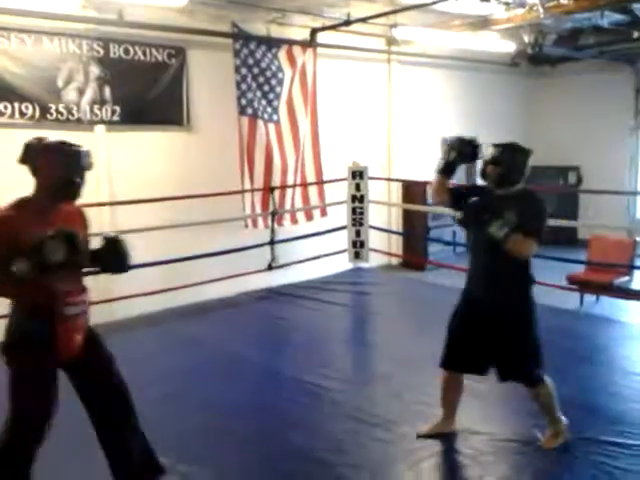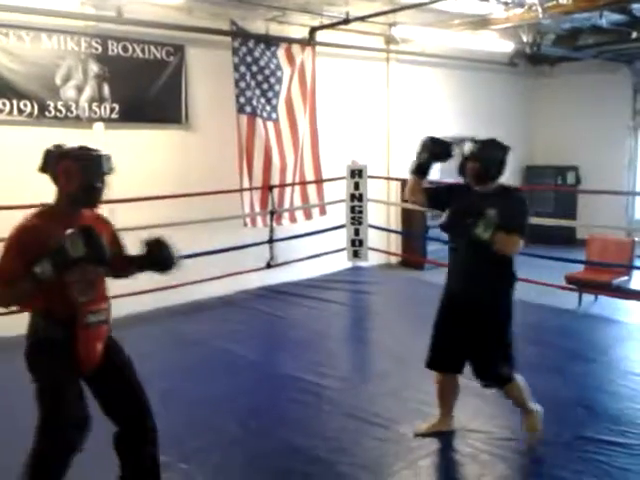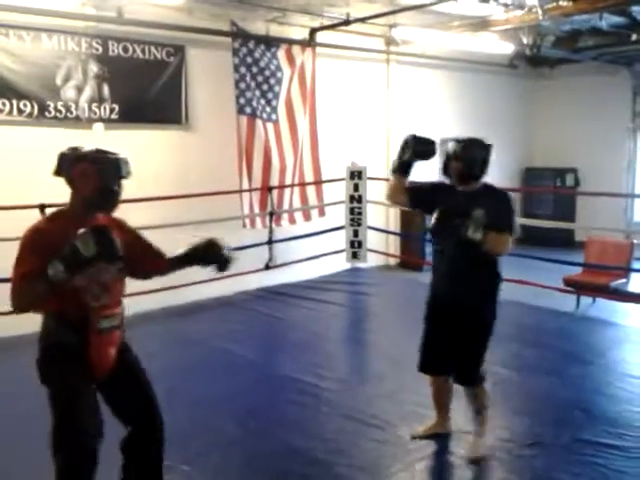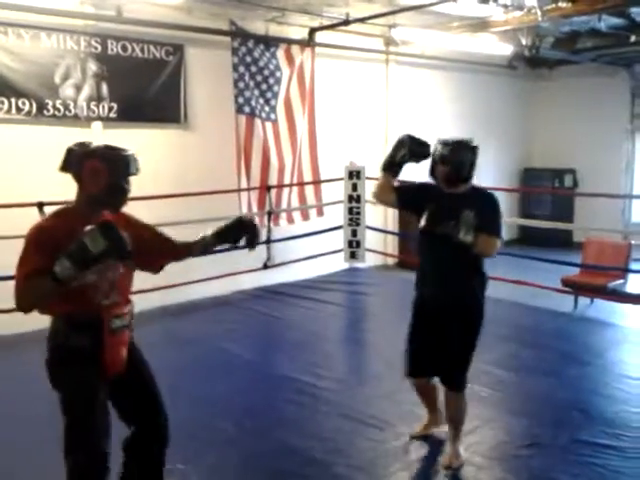
dt=0.1s
person 1, frame 1
left shoulder: (75, 215)
left wrist: (104, 257)
right wrist: (31, 264)
left hip: (76, 328)
right hip: (34, 333)
left knee: (117, 406)
right knee: (29, 425)
person 1, frame 2
left shoulder: (99, 225)
right shoulder: (31, 231)
left elbow: (117, 266)
left wrist: (148, 260)
right wrist: (52, 266)
left hip: (97, 338)
right hip: (55, 343)
left knee: (138, 419)
right knee: (67, 429)
person 1, frame 3
left shoulder: (114, 227)
right shoulder: (44, 234)
left elbow: (151, 266)
right elbow: (21, 301)
left wrist: (193, 256)
right wrist: (64, 268)
left hip: (110, 342)
right hip: (68, 350)
left knee: (148, 426)
right knee: (80, 440)
person 1, frame 4
left shoulder: (121, 224)
right shoulder: (48, 231)
left elbow: (173, 251)
right elbow: (25, 300)
left wrist: (221, 236)
right wrist: (72, 264)
left hip: (119, 344)
right hip: (77, 350)
left knee: (153, 426)
right knee: (90, 445)
person 2, frame 1
left shoulder: (530, 204)
right shoulder: (482, 195)
left elbow: (525, 250)
right elbow: (438, 195)
left wrist: (490, 226)
right wrist: (450, 163)
left hip: (511, 300)
right hip: (476, 293)
left knee: (527, 372)
right knee: (453, 362)
left ankle: (557, 423)
right ankle: (447, 421)
person 2, frame 2
left shoulder: (511, 200)
right shoulder: (457, 193)
left elbow: (511, 246)
right elbow: (412, 195)
left wrist: (475, 227)
right wrist: (422, 163)
left hip: (491, 297)
right hip: (456, 292)
left knee: (494, 371)
right knee: (443, 362)
left ankle: (530, 411)
right ankle: (445, 418)
person 2, frame 3
left shoulder: (496, 199)
right shoulder: (441, 192)
left elbow: (501, 246)
right elbow: (395, 195)
left wrist: (467, 227)
right wrist: (404, 162)
left hip: (476, 298)
right hip: (442, 293)
left knee: (466, 372)
right knee: (435, 365)
left ankle: (480, 428)
right ankle: (442, 420)
person 2, frame 4
left shoulder: (483, 201)
right shoulder: (425, 193)
left elbow: (491, 247)
right elbow: (381, 195)
left wrist: (457, 231)
right wrist: (395, 161)
left hip: (464, 302)
right hip: (427, 297)
left knee: (453, 378)
right knee: (418, 369)
left ankle: (454, 442)
right ankle: (434, 417)
